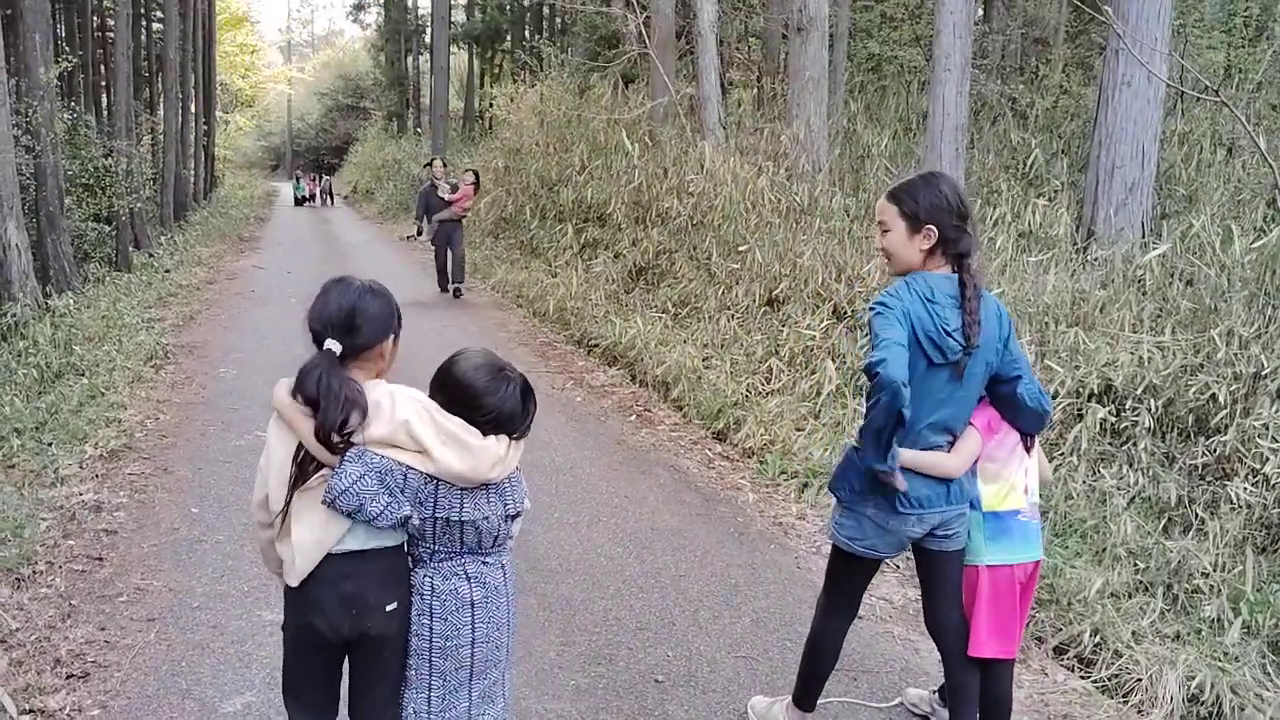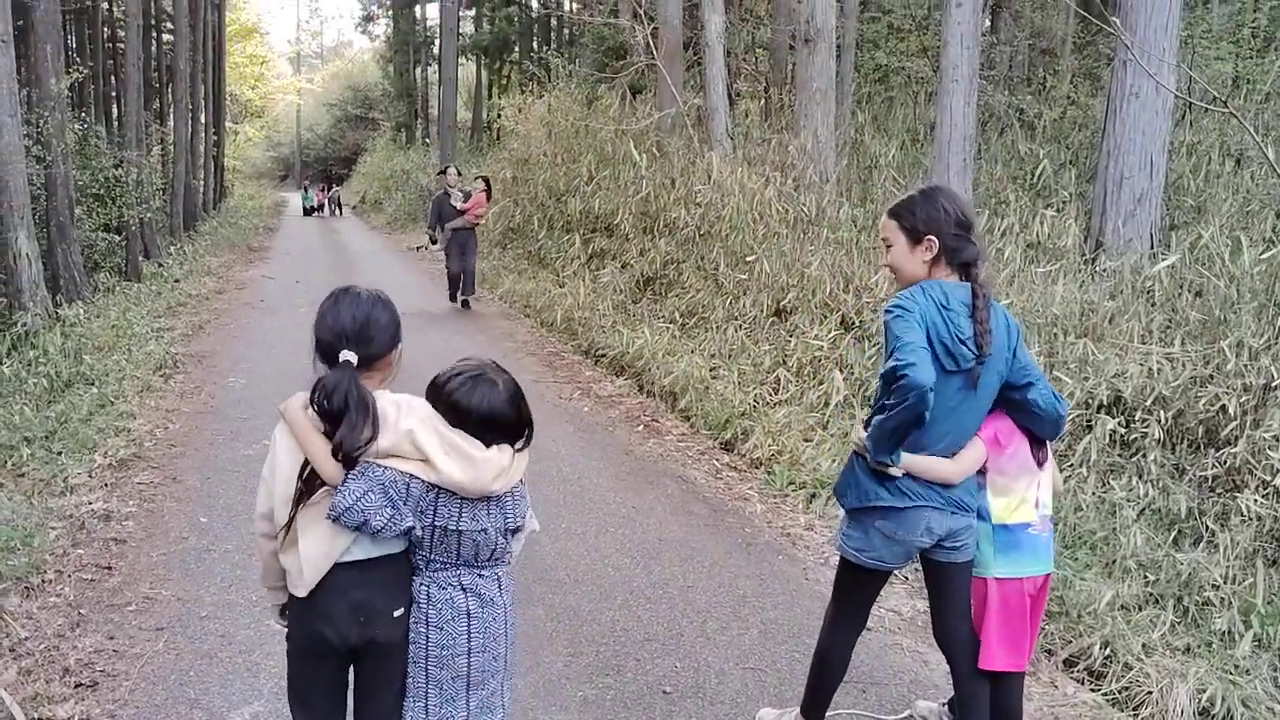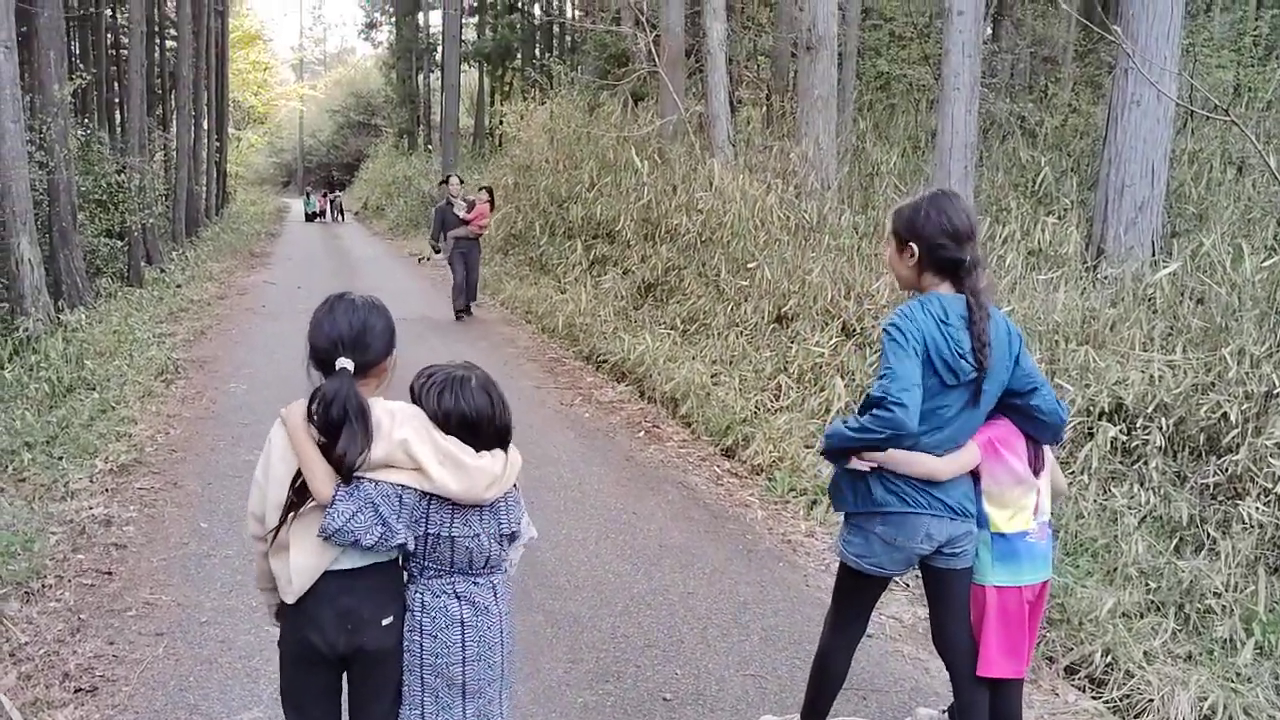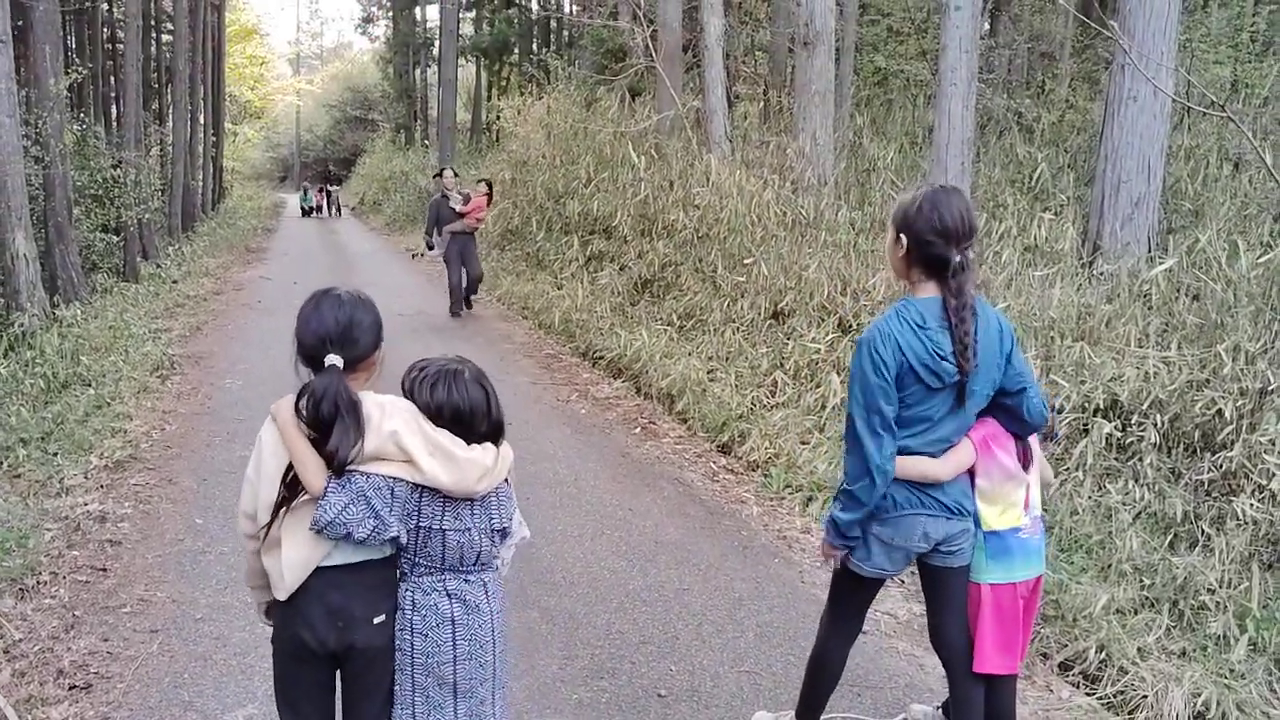
dt=0.3s
person 1, frame 1
left shoulder: (898, 302)
right shoulder: (990, 311)
left elbow: (890, 383)
right elbow: (1030, 404)
left wrist: (878, 459)
left hip: (886, 495)
right hip: (951, 494)
left knee: (836, 607)
right knee: (948, 618)
person 1, frame 2
left shoulder: (911, 307)
right shoulder: (999, 321)
left elbow: (914, 382)
right elbow: (1047, 409)
left wrist: (880, 441)
left hip: (892, 504)
right hip: (958, 505)
left knee: (844, 618)
right knee: (957, 630)
person 1, frame 3
left shoulder: (909, 322)
right shoulder: (999, 328)
left elbow: (896, 414)
right elbow: (1049, 415)
left wrist: (836, 439)
left hip: (891, 511)
right hip: (957, 511)
left knee: (844, 626)
right knee: (958, 638)
person 1, frame 4
left shoulder: (884, 336)
right shoulder: (994, 325)
left elbow: (871, 447)
right elbow: (1032, 415)
left wrist: (842, 525)
left hip: (890, 512)
right hip: (954, 508)
left knee: (840, 624)
right knee: (954, 635)
person 2, frame 1
right shoulder: (401, 410)
left elbow: (266, 509)
right elbow: (482, 460)
left wrist: (289, 569)
right wrist: (510, 443)
left hip: (312, 586)
right hip: (382, 583)
person 2, frame 2
right shoulder: (408, 419)
left elbow: (269, 522)
right elbow: (486, 472)
left wrist: (279, 595)
right wrist: (515, 453)
left hip: (316, 596)
right hip: (386, 592)
person 2, frame 3
left shoulder: (289, 429)
right shoulder: (402, 428)
left elbow: (262, 524)
right elbow: (479, 481)
left wrist: (274, 595)
right wrist: (508, 459)
left hip: (308, 603)
right hip: (378, 600)
person 2, frame 4
left shoulder: (280, 424)
right shoulder: (393, 421)
left elbow: (254, 522)
right elbow: (470, 473)
left wrist: (265, 594)
right wrist: (500, 455)
left hip: (301, 599)
right hip: (371, 596)
person 3, frame 1
left shoulder: (418, 478)
right shoulder: (508, 473)
left elbow: (343, 465)
left wrist: (287, 404)
left hip: (439, 610)
right hip: (491, 606)
person 3, frame 2
left shoulder: (421, 486)
right shoulder: (511, 483)
left elbow: (338, 475)
left wrist: (296, 415)
left hip: (436, 619)
right hip: (490, 616)
person 3, frame 3
left shoulder: (413, 495)
right shoulder: (503, 488)
left elbow: (329, 494)
right elbow: (512, 549)
left wrist: (295, 424)
left hip: (433, 627)
right hip: (488, 621)
person 3, frame 4
left shoulder: (404, 491)
right shoulder: (495, 486)
left elbow: (323, 487)
right elbow: (504, 546)
left wrist: (285, 418)
left hip: (424, 623)
right hip: (480, 618)
person 4, frame 1
left shoulder: (984, 416)
left elbow: (954, 465)
right elbow: (1044, 473)
left hip: (996, 548)
right hip: (1025, 544)
left knee: (994, 647)
right knee: (983, 634)
person 4, frame 2
left shoulder: (994, 427)
left elbow: (952, 472)
right elbow: (1056, 484)
left hip: (1004, 559)
right hip: (1036, 555)
left knee: (1002, 661)
right knee: (989, 647)
person 4, frame 3
left shoulder: (991, 435)
left elbow: (941, 469)
right elbow: (1059, 486)
left wrist: (874, 454)
left hip: (1002, 567)
right hip: (1033, 560)
left knee: (1001, 666)
right knee: (1002, 658)
person 4, frame 4
left shoulder: (982, 432)
left elbow: (940, 471)
right elbow: (1047, 478)
left hip: (996, 563)
right hip: (1027, 556)
left knee: (995, 663)
right knee: (985, 650)
